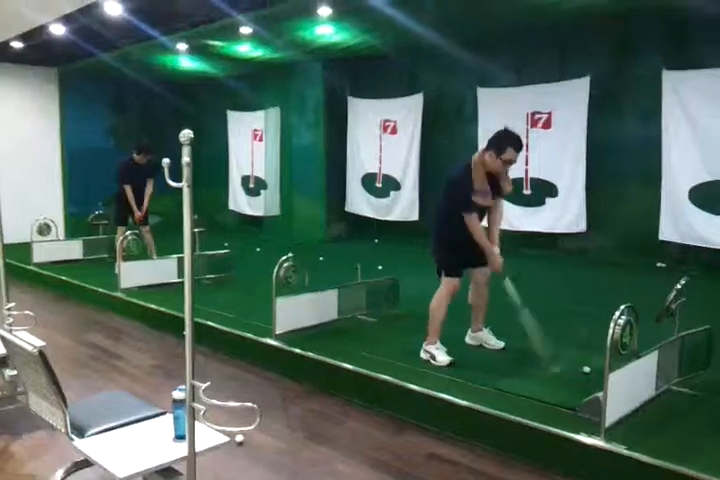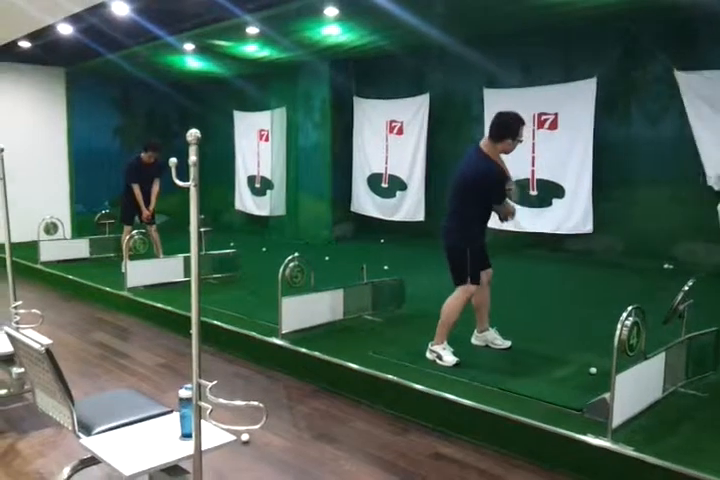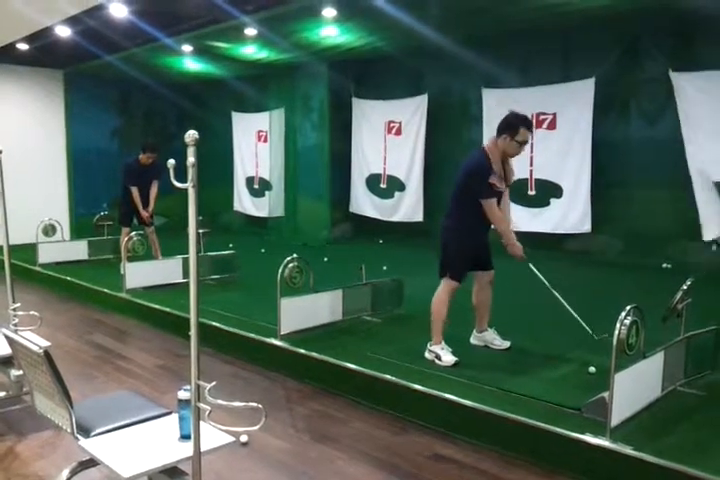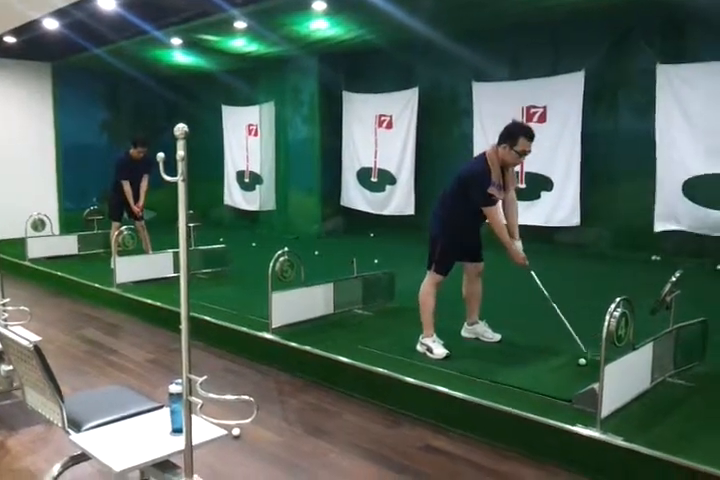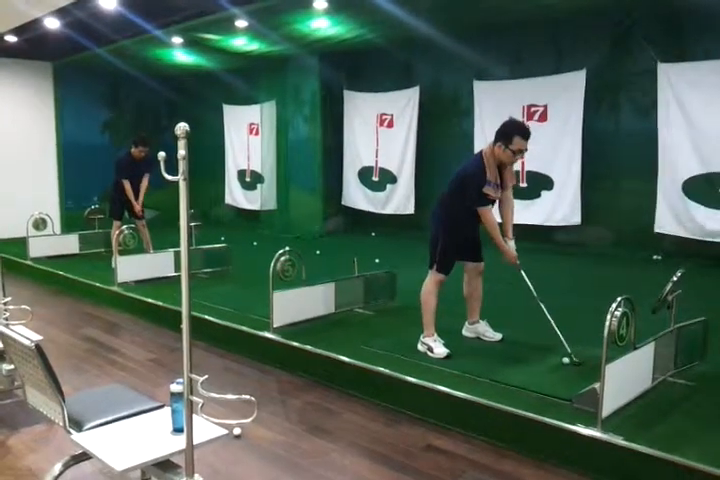
dt=0.5s
person 1, frame 1
left shoulder: (499, 175)
right shoulder: (463, 177)
left elbow: (496, 209)
right elbow: (471, 220)
left wrist: (495, 246)
right wrist: (490, 251)
left hip: (469, 234)
right hip: (448, 234)
left knee: (483, 276)
right knee: (450, 284)
left ankle: (477, 331)
right ankle: (431, 345)
person 1, frame 2
left shoulder: (478, 150)
right shoulder: (492, 172)
right elbow: (501, 207)
left wrist: (505, 197)
right wrist: (509, 211)
left hip: (468, 230)
right hip: (462, 234)
left knee: (485, 277)
right knee: (467, 289)
left ankle: (482, 331)
right ankle: (437, 345)
person 1, frame 3
left shoulder: (503, 160)
right shoulder: (480, 165)
left elbow: (503, 198)
right elbow: (491, 209)
left wrist: (509, 233)
right wrist: (510, 241)
left hip: (478, 232)
right hip: (458, 231)
left knee: (485, 277)
right knee: (449, 284)
left ankle: (481, 332)
right ankle: (435, 345)
person 1, frame 4
left shoulder: (505, 164)
right shoulder: (479, 173)
left elbow: (509, 198)
right elbow: (493, 216)
left wrist: (517, 239)
right wrist: (512, 250)
left hip: (469, 224)
right hip: (447, 225)
left knee: (475, 269)
right knee: (435, 277)
left ankle: (472, 324)
right ankle: (427, 338)
person 1, frame 5
left shoulder: (504, 162)
right shoulder: (475, 172)
left elbow: (506, 195)
right elbow: (486, 214)
left wrist: (509, 237)
right wrist: (504, 249)
left hip: (469, 224)
right hip: (448, 223)
left knee: (475, 268)
right knee: (437, 275)
left ankle: (473, 323)
right ankle: (428, 337)
person 2, frame 1
left shoulder: (150, 165)
right shoulder: (125, 166)
left elbow: (149, 184)
right elbow: (127, 189)
left wrist: (145, 205)
right wrist: (135, 211)
left hip: (140, 200)
right hip: (124, 200)
left knee: (145, 229)
right knee: (121, 230)
left ankle: (154, 258)
right ankle: (119, 262)
person 2, frame 2
left shoulder: (158, 164)
right shoulder: (133, 165)
left elbow: (156, 184)
right elbow: (136, 188)
left wrist: (152, 205)
right wrist: (143, 209)
left hip: (147, 199)
right hip: (130, 199)
left knee: (152, 228)
right knee: (128, 229)
left ankle: (160, 257)
right ankle: (125, 260)
person 2, frame 3
left shoulder: (156, 166)
right shoulder: (130, 166)
left elbow: (154, 186)
right elbow: (134, 190)
left wrist: (151, 206)
right wrist: (141, 211)
left hip: (145, 202)
right hip: (128, 202)
left knee: (150, 230)
right knee: (126, 231)
left ankle: (159, 259)
right ankle: (124, 262)
person 2, frame 4
left shoulder: (146, 161)
right shoulder: (122, 161)
left elbow: (144, 181)
right elbow: (126, 185)
left wrist: (141, 201)
right wrist: (132, 206)
left hip: (135, 196)
right hip: (118, 196)
left knee: (141, 224)
right knee: (116, 225)
left ankle: (149, 253)
right ankle: (114, 257)
person 2, frame 5
left shoulder: (147, 161)
right shoulder: (122, 161)
left elbow: (145, 180)
right elbow: (126, 184)
left wrist: (140, 200)
right wrist: (134, 204)
left hip: (136, 195)
right hip: (119, 195)
left knee: (142, 223)
right knee: (117, 224)
left ankle: (150, 252)
right ankle: (115, 256)
